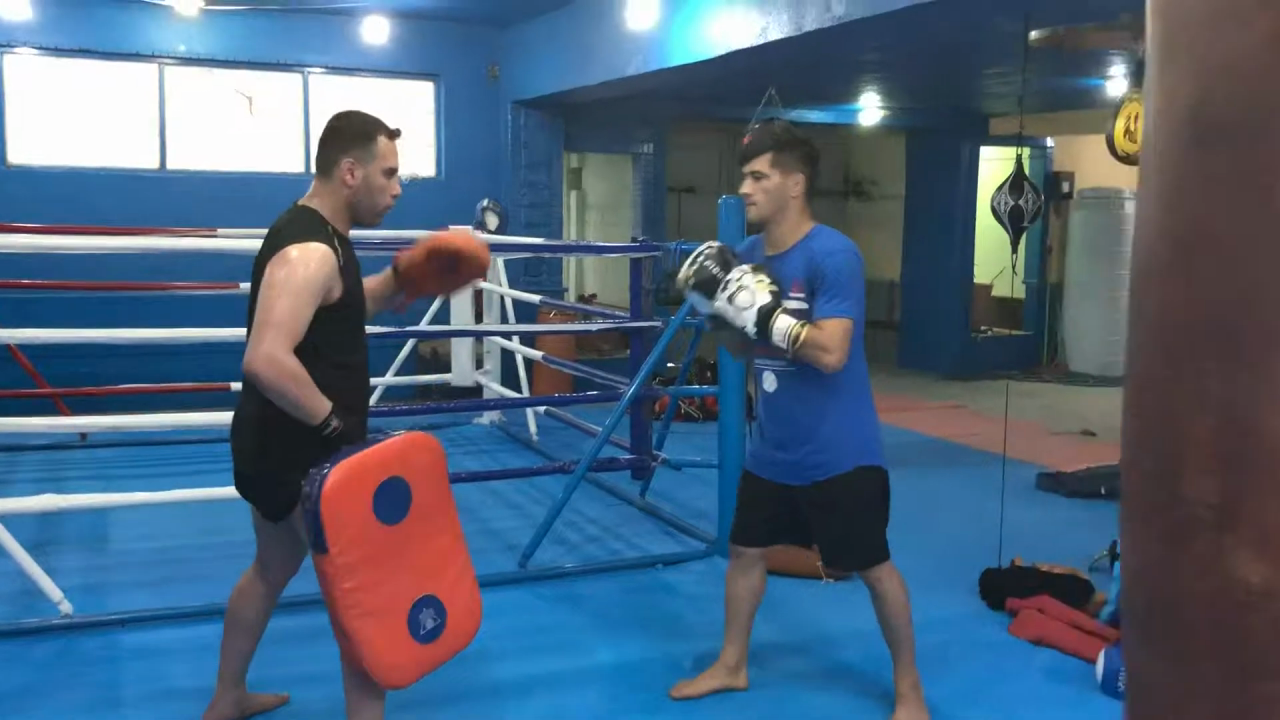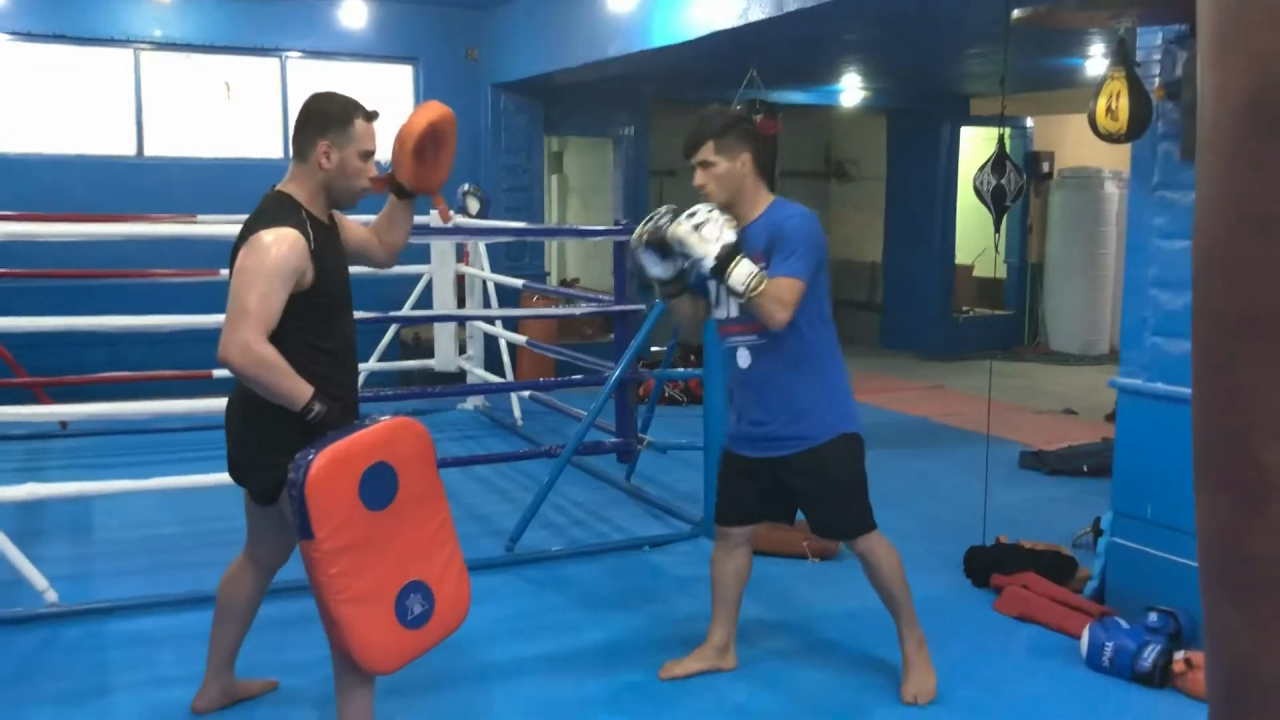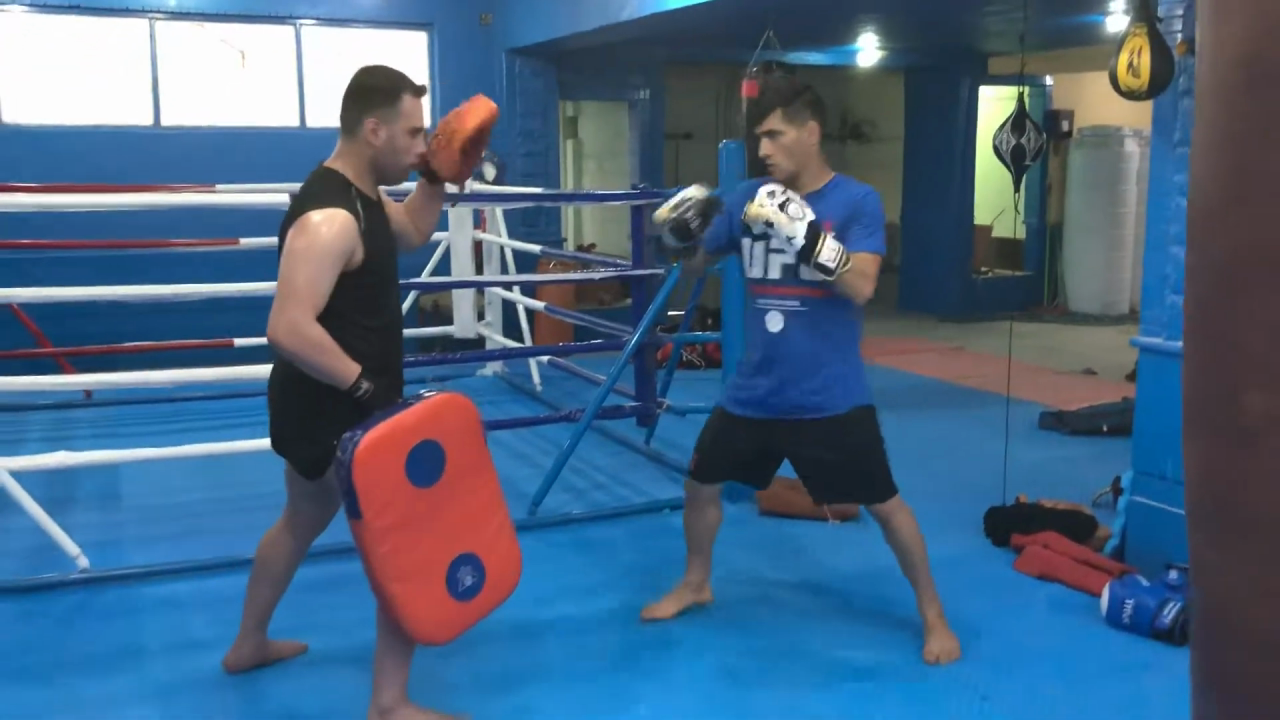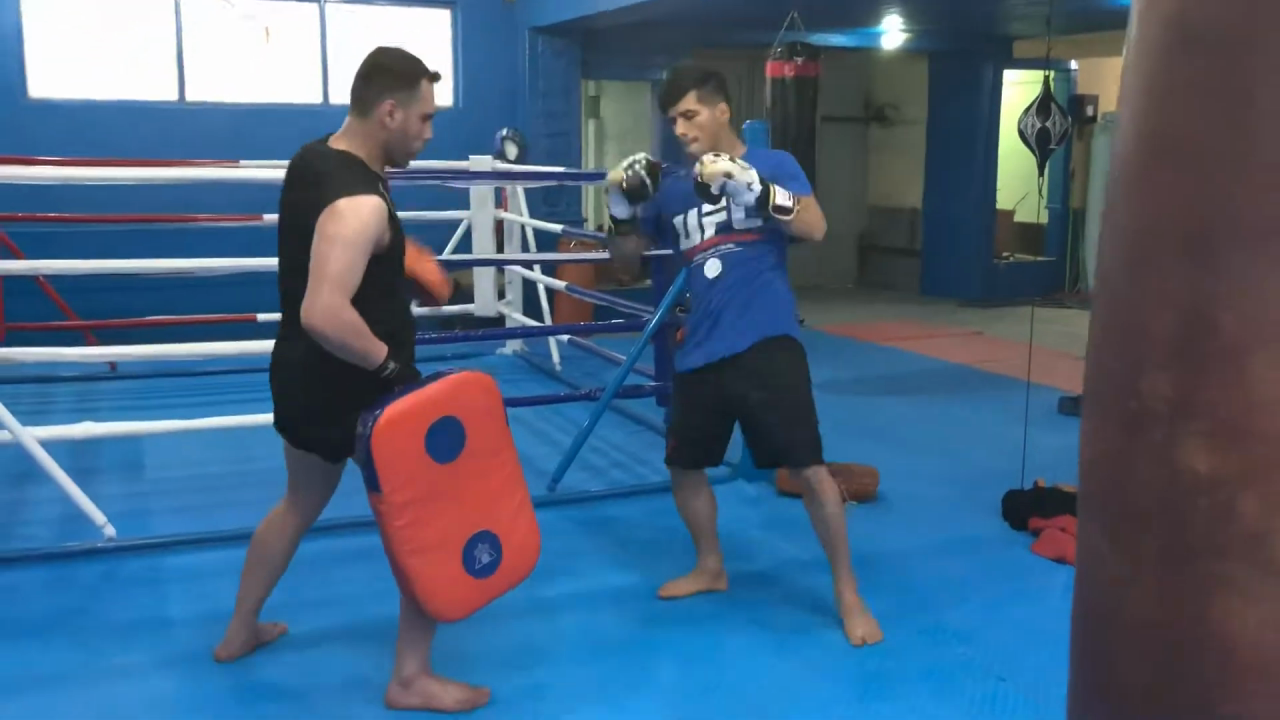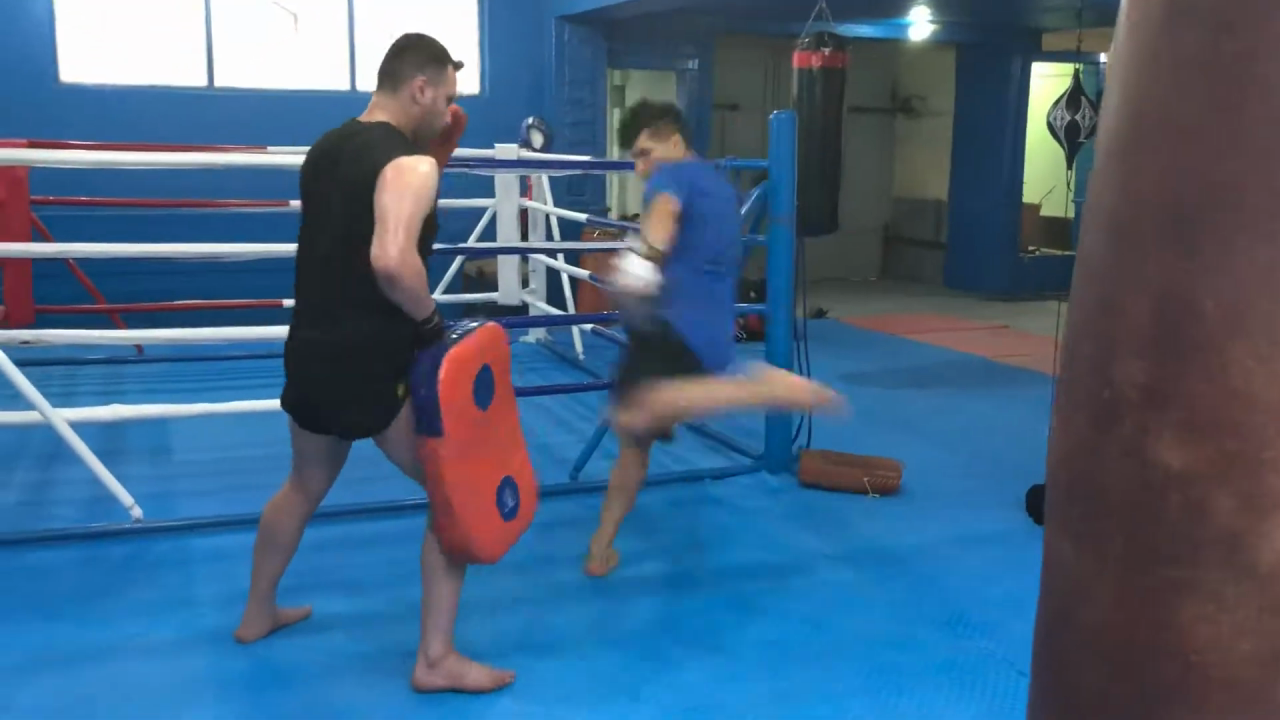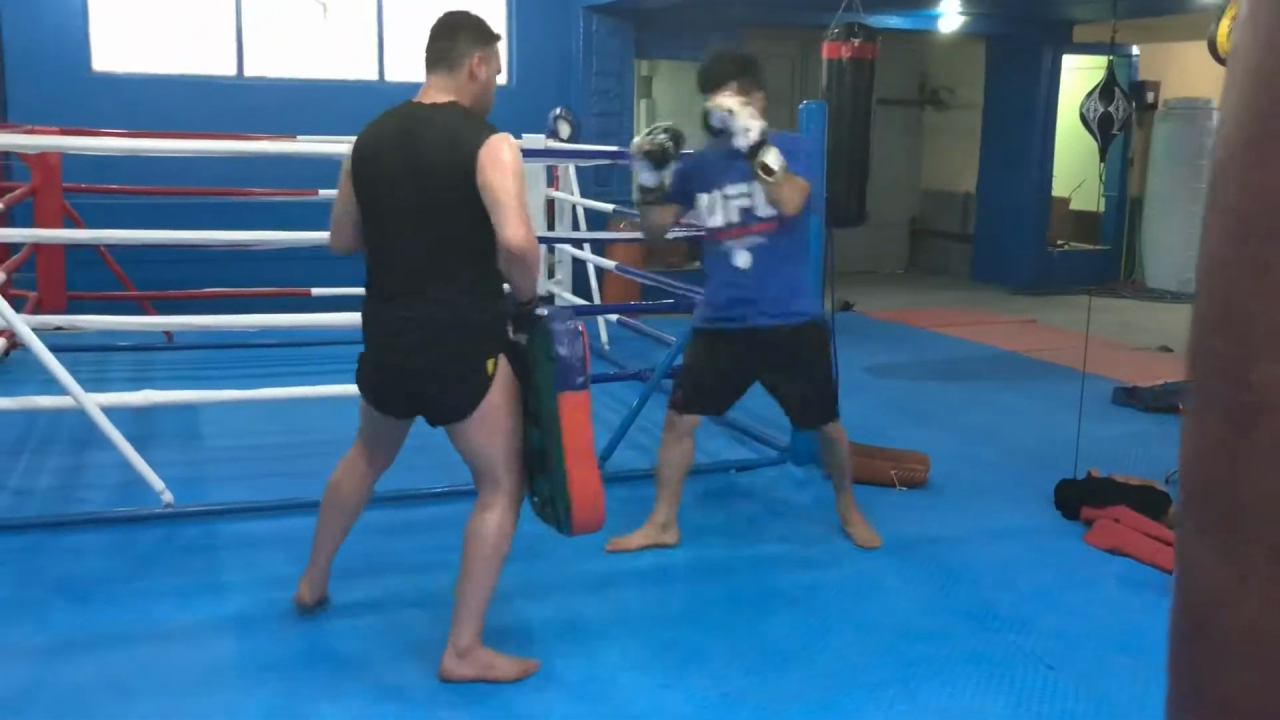
dt=0.5s
person 1, frame 1
left shoulder: (318, 235)
right shoulder: (309, 251)
left elbow: (352, 304)
right elbow: (266, 360)
left wrist: (402, 277)
right wrist: (336, 424)
left hip: (278, 445)
right hip: (300, 452)
left knee: (271, 570)
person 1, frame 2
left shoulder: (317, 219)
right shoulder: (280, 238)
left elbow: (382, 250)
right elbow: (240, 348)
left wrist: (406, 189)
right wrist: (318, 407)
left hip: (281, 433)
right hip: (291, 437)
left knee: (263, 554)
person 1, frame 3
left shoulder: (360, 194)
right shoulder: (329, 218)
left elbow: (410, 231)
right elbow: (288, 329)
left wrist: (434, 176)
right wrist: (365, 387)
left hip: (317, 407)
right hip: (337, 410)
left knee: (302, 520)
left ankle: (249, 642)
person 1, frame 4
left shoulder: (313, 159)
right shoulder: (356, 202)
right elbow: (324, 314)
left wrist: (392, 261)
right wrist: (391, 366)
left hip: (301, 378)
right hip: (352, 384)
left knee: (302, 503)
left ankle: (239, 631)
right ankle: (411, 680)
person 1, frame 5
left shoulder: (326, 149)
right shoulder: (412, 163)
right elbow: (392, 261)
right wrist: (431, 322)
left hip: (312, 353)
right hip: (378, 360)
left knee: (302, 487)
left ankle: (258, 613)
right ankle: (436, 659)
person 1, frame 6
left shoulder: (370, 138)
right shoulder: (489, 144)
left elbow: (342, 242)
right elbow: (517, 241)
right wrist: (527, 299)
left hip: (387, 337)
right hip: (463, 342)
left knee: (367, 457)
right knee: (501, 486)
left ankle: (313, 581)
right ankle: (464, 650)
person 2, frame 1
left shoulder: (833, 254)
right shoulder: (746, 254)
left elbow: (831, 353)
left wrist: (761, 312)
right wrist: (713, 303)
left hip: (840, 451)
right hip: (773, 448)
left knee: (872, 566)
right knee: (746, 552)
right ankle: (732, 664)
person 2, frame 2
left shoulder: (794, 224)
right shoulder: (712, 231)
left elbow: (776, 311)
right elbow: (690, 319)
left wrist: (721, 253)
right wrist: (663, 270)
left hip: (817, 423)
right hip: (751, 425)
left knee: (859, 535)
right knee: (730, 531)
left ankle: (914, 648)
right ankle: (720, 644)
person 2, frame 3
left shoulder: (857, 201)
right shoulder: (745, 198)
left elbow: (860, 287)
right elbow: (698, 261)
left wrist: (802, 232)
right wrist: (679, 232)
left hip: (828, 394)
right hip: (752, 391)
left knee: (881, 501)
right knee: (700, 485)
left ankle: (932, 611)
right ankle: (694, 584)
person 2, frame 4
left shoulder: (773, 164)
right shoulder: (672, 186)
left elbow: (815, 228)
right elbow: (625, 254)
left wrist: (750, 185)
right wrist: (624, 209)
left hip: (766, 342)
right hip: (700, 353)
left knee: (808, 468)
right knee: (686, 468)
left ankle: (847, 592)
right ankle: (709, 567)
person 2, frame 5
left shoulder: (678, 177)
right shoulder: (716, 192)
left elbow: (659, 219)
left wrist: (633, 266)
left hip: (677, 326)
right hip: (705, 341)
left knee: (638, 419)
right knee: (632, 432)
left ankle: (780, 388)
right ankle: (602, 543)
person 2, frame 6
left shoulder: (765, 149)
right shoulder: (695, 162)
left elbow: (790, 202)
right elbow: (655, 228)
left wrist: (753, 139)
right wrist: (648, 178)
left hip: (789, 320)
right hip: (722, 320)
left knee: (825, 424)
right knee: (680, 420)
left ankle: (848, 507)
right ankle: (662, 523)
